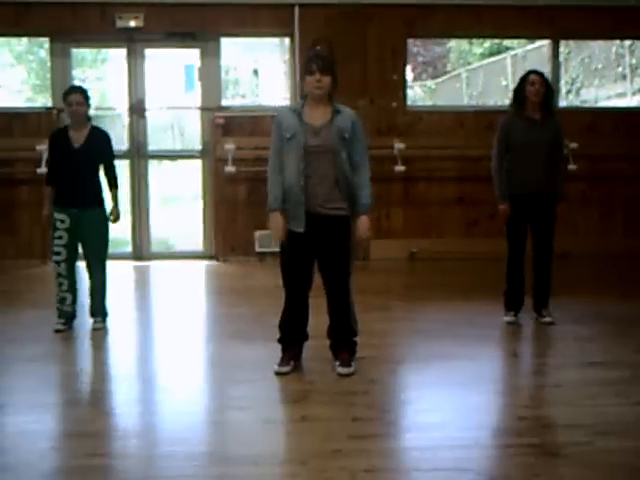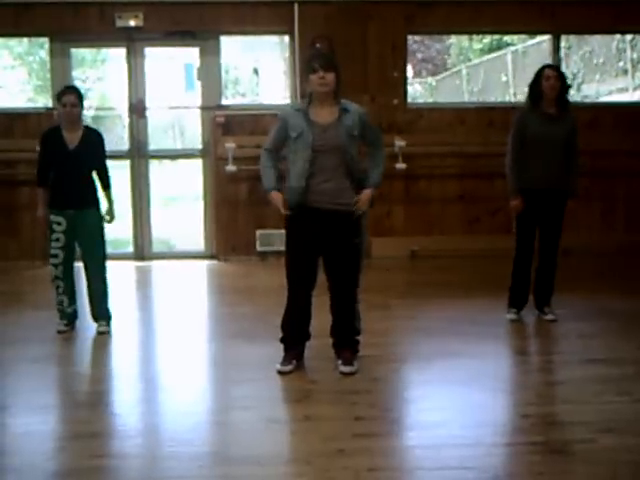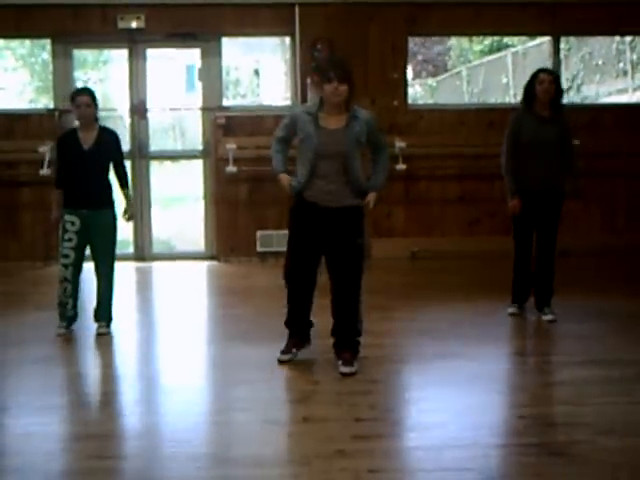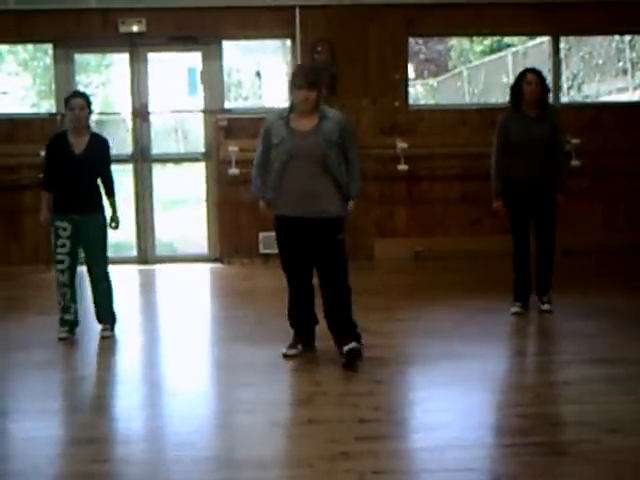
dt=0.5s
person 1, frame 1
left shoulder: (348, 119)
right shoulder: (285, 119)
left elbow: (360, 166)
right elbow: (276, 166)
left wrist: (364, 210)
right wrist: (275, 209)
left hip: (336, 215)
right hip: (297, 215)
left knee: (338, 286)
right knee: (295, 286)
left ankle: (343, 349)
right ankle: (291, 349)
person 1, frame 2
left shoulder: (355, 115)
right shoulder: (291, 117)
left elbow: (377, 148)
right elbow: (269, 152)
left wrist: (371, 184)
right wrist: (271, 187)
left hip: (345, 211)
right hip: (303, 210)
left knee: (344, 283)
right knee: (299, 282)
left ankle: (346, 347)
right ankle: (293, 347)
person 1, frame 3
left shoulder: (363, 121)
right shoulder: (300, 117)
left elbow: (380, 152)
right elbow: (279, 140)
left wrist: (374, 187)
right wrist: (280, 171)
left hip: (347, 209)
right hip: (307, 206)
left knee: (346, 282)
right knee: (297, 275)
left ankle: (347, 348)
right ankle: (297, 335)
person 1, frame 4
left shoulder: (336, 122)
right shoulder: (274, 124)
left elbow: (351, 159)
right elbow: (261, 161)
left wrist: (352, 194)
right wrist: (260, 195)
left hip: (327, 213)
right hip: (288, 213)
left knee: (334, 277)
right knee: (297, 278)
left ankle: (347, 338)
right ankle: (302, 334)
person 2, frame 1
left shoulder: (553, 124)
right shoulder: (510, 122)
left elbow: (559, 162)
right elbow: (498, 161)
left wrist: (558, 195)
right wrist: (502, 197)
left hip: (544, 197)
right hip: (516, 196)
left knee: (544, 252)
right knee: (516, 253)
left ankle: (542, 306)
right ankle: (512, 306)
person 2, frame 2
left shoulder: (568, 120)
right shoulder: (525, 116)
left elbow: (573, 158)
right elbow: (513, 156)
left wrist: (571, 190)
right wrist: (514, 193)
left hip: (556, 193)
right hip: (528, 191)
left knee: (549, 249)
right knee: (524, 248)
left ankle: (544, 302)
right ankle: (515, 303)
person 2, frame 3
left shoulder: (561, 121)
right shoulder: (520, 119)
left elbow: (568, 157)
right elbow: (508, 158)
left wrist: (566, 186)
right wrist: (512, 193)
left hip: (552, 194)
right hip: (524, 192)
left knee: (547, 249)
right knee: (522, 248)
left ankle: (544, 303)
right ankle: (518, 299)
person 2, frame 4
left shoulder: (550, 117)
right shoulder: (508, 119)
left elbow: (559, 154)
right elbow: (498, 157)
left wrist: (560, 187)
right wrist: (498, 193)
left hip: (545, 189)
right hip: (516, 190)
left knee: (546, 241)
right knee: (520, 244)
left ankle: (543, 292)
right ankle: (520, 297)
person 3, frame 1
left shoulder: (100, 136)
right shoulder: (57, 137)
left elbow: (110, 171)
right elbow: (52, 173)
left wrist: (115, 204)
right wrist: (47, 204)
left hip: (92, 207)
right hip: (63, 207)
left knee: (96, 262)
right knee: (62, 262)
left ankle: (99, 314)
right ankle: (65, 315)
person 3, frame 2
left shoulder: (93, 136)
right shoulder: (49, 137)
left elbow: (102, 171)
right elbow: (43, 174)
left wrist: (110, 204)
right wrist: (41, 205)
left hip: (88, 207)
right hip: (59, 208)
left knee: (95, 262)
right knee: (60, 264)
left ankle: (102, 317)
right ankle: (67, 315)
person 3, frame 3
left shoulder: (109, 136)
right shoulder: (65, 139)
left elbow: (120, 170)
right elbow: (61, 175)
left wrist: (129, 202)
right wrist: (57, 207)
left hip: (102, 208)
right hip: (73, 209)
left knee: (104, 265)
right knee: (68, 264)
left ankle: (103, 318)
right ankle: (65, 318)
person 3, frame 4
left shoulder: (100, 143)
right shoulder: (56, 142)
left elbow: (106, 177)
right elbow: (48, 179)
left wrist: (114, 210)
right wrist: (45, 209)
left hip: (93, 213)
right hip: (63, 214)
left knee: (98, 268)
right knee: (64, 270)
left ankle: (107, 320)
right ankle: (67, 322)
